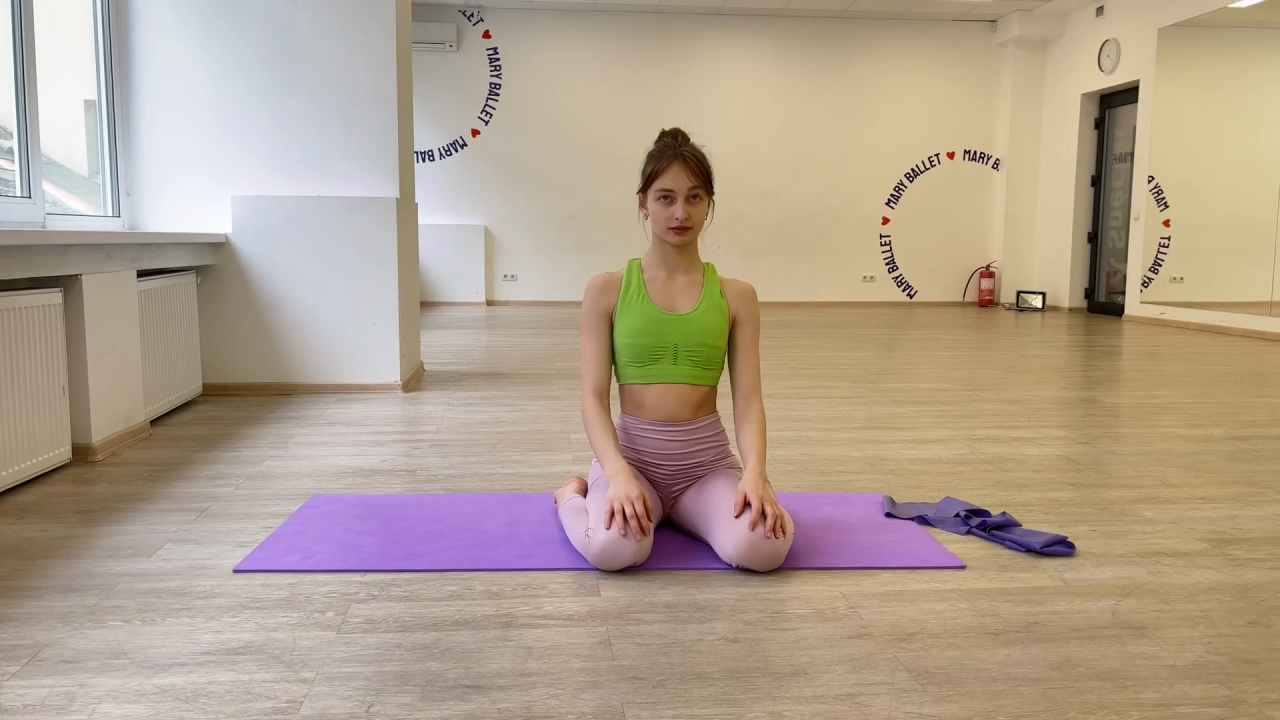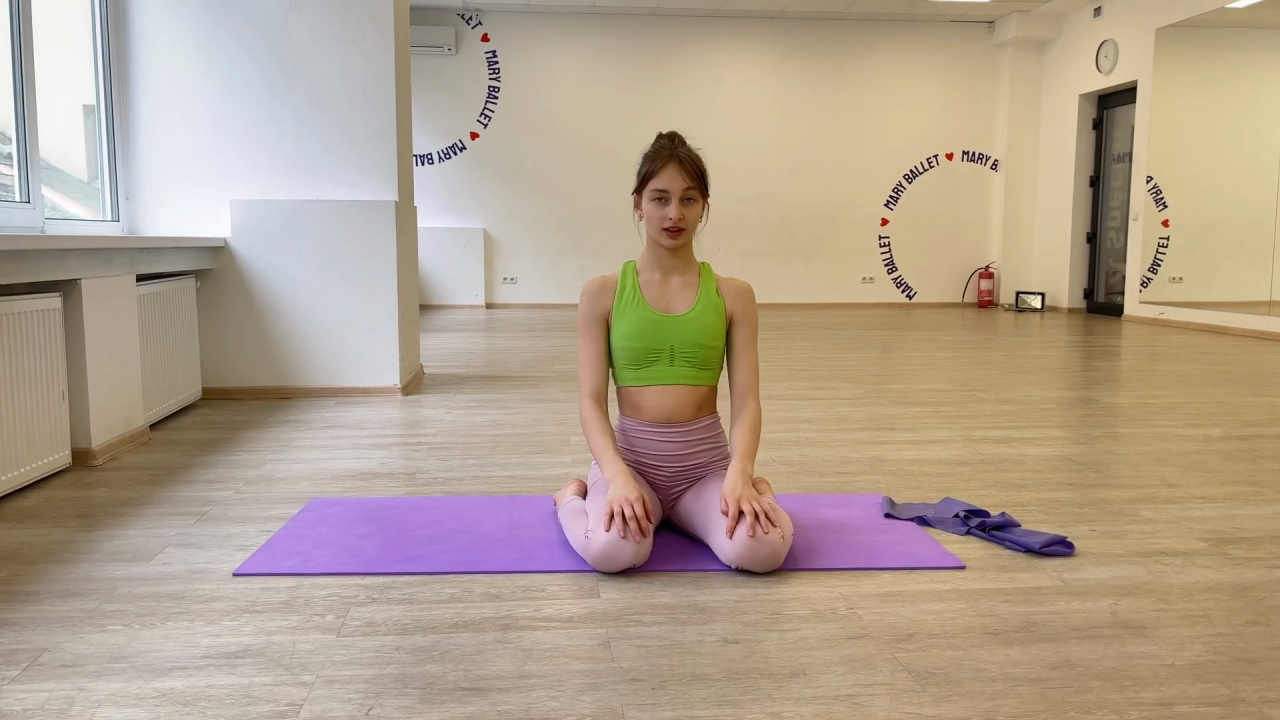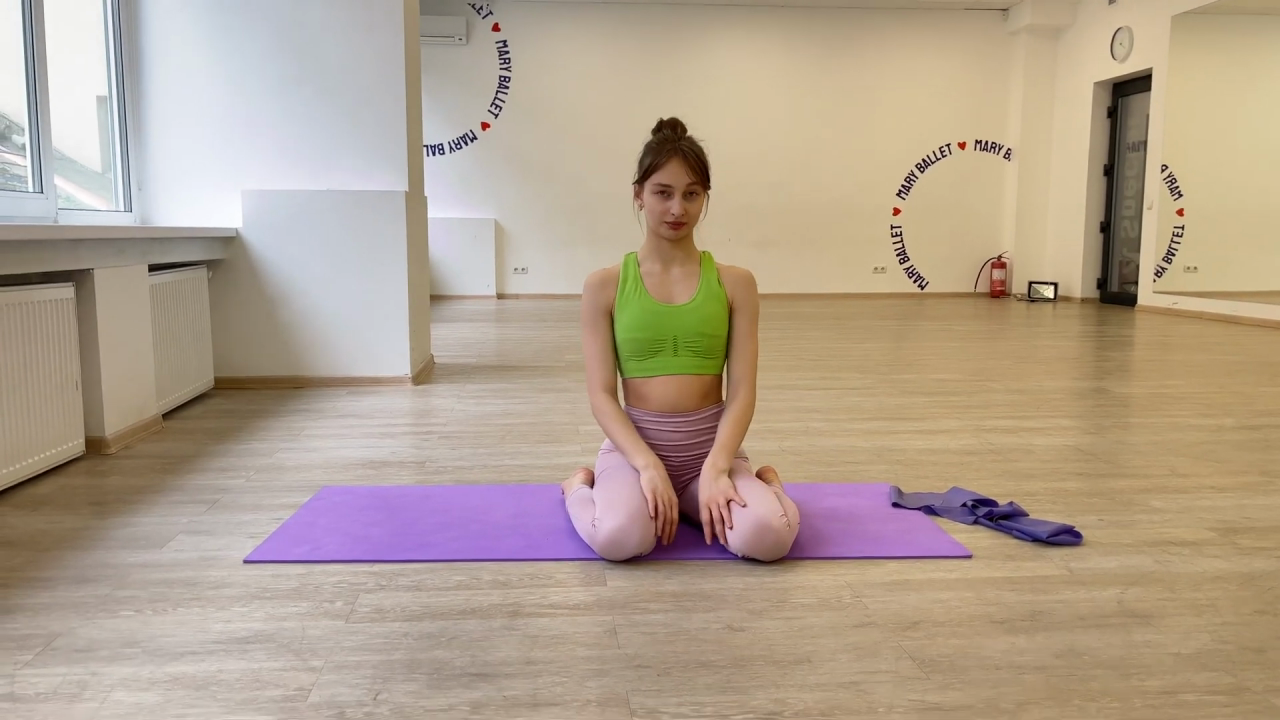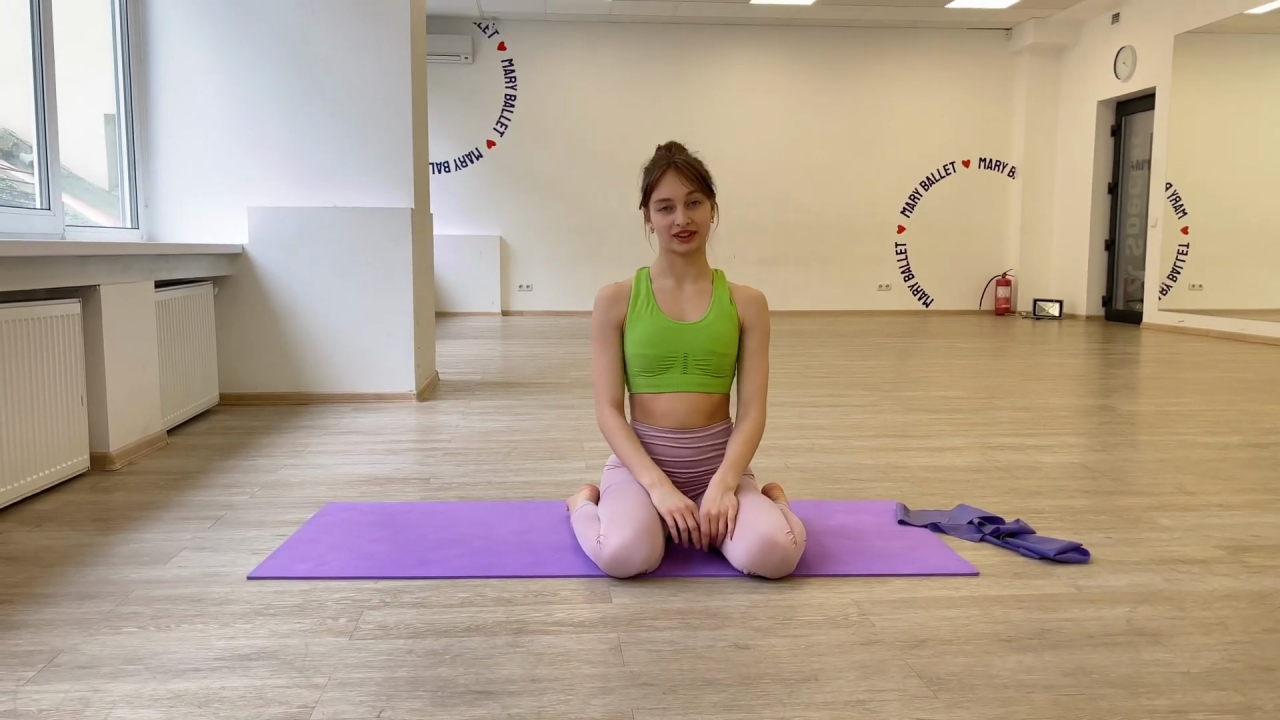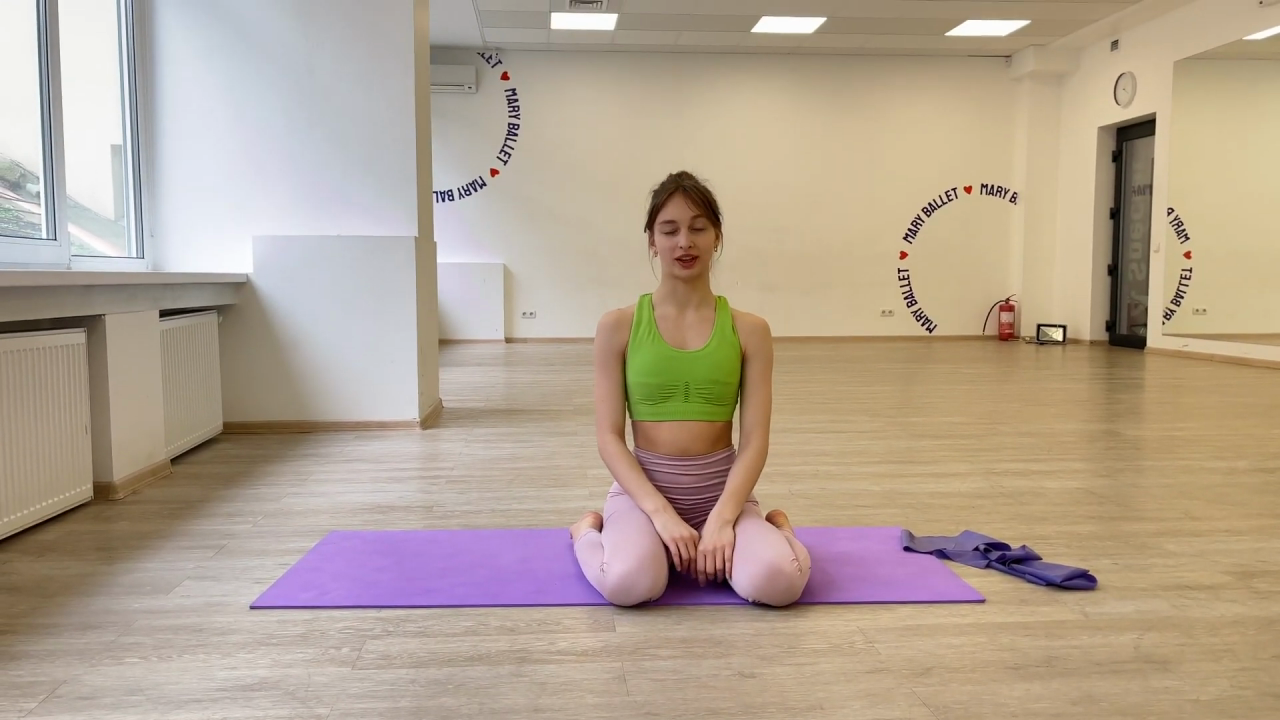
dt=0.7s
person 1, frame 1
left shoulder: (736, 297)
right shoulder: (606, 290)
left elbow: (748, 400)
right elbow: (594, 398)
left wrist: (754, 473)
right wrist: (617, 475)
left hip: (708, 457)
right hip: (632, 452)
left knee: (761, 546)
right knee: (613, 548)
left ankle: (682, 510)
right ankle: (574, 496)
person 1, frame 2
left shoulder: (734, 296)
right shoulder: (602, 292)
left elbow: (746, 401)
right elbow: (591, 401)
left wrist: (739, 473)
right wrist: (617, 477)
left hip: (706, 458)
right hip: (632, 454)
left knee: (762, 549)
right knee: (612, 551)
right ankle: (573, 498)
person 1, frame 3
left shoulder: (735, 283)
right shoulder: (604, 285)
left elbow: (742, 392)
right elbow: (602, 395)
left wrist: (715, 469)
right wrist: (649, 465)
left hip: (712, 444)
right hip: (635, 443)
left knee: (766, 537)
right knee: (620, 538)
left ankle: (764, 483)
right ankle: (581, 487)
person 1, frame 4
left shoulder: (746, 303)
right shoulder: (616, 299)
left elbow: (752, 412)
right elbow: (608, 410)
left wrist: (722, 485)
right wrist: (659, 485)
left hip: (718, 460)
right hip: (640, 459)
left knee: (771, 553)
right knee: (624, 555)
left ankle: (769, 500)
right ankle: (586, 503)
person 1, frame 5
left shoulder: (749, 330)
right shoulder: (618, 326)
left elbow: (754, 441)
right elbow: (609, 437)
left wrist: (721, 517)
right wrist: (660, 512)
left hip: (722, 489)
right hip: (643, 487)
left knee: (777, 582)
right knee: (628, 584)
left ankle: (774, 527)
right ankle: (588, 531)
